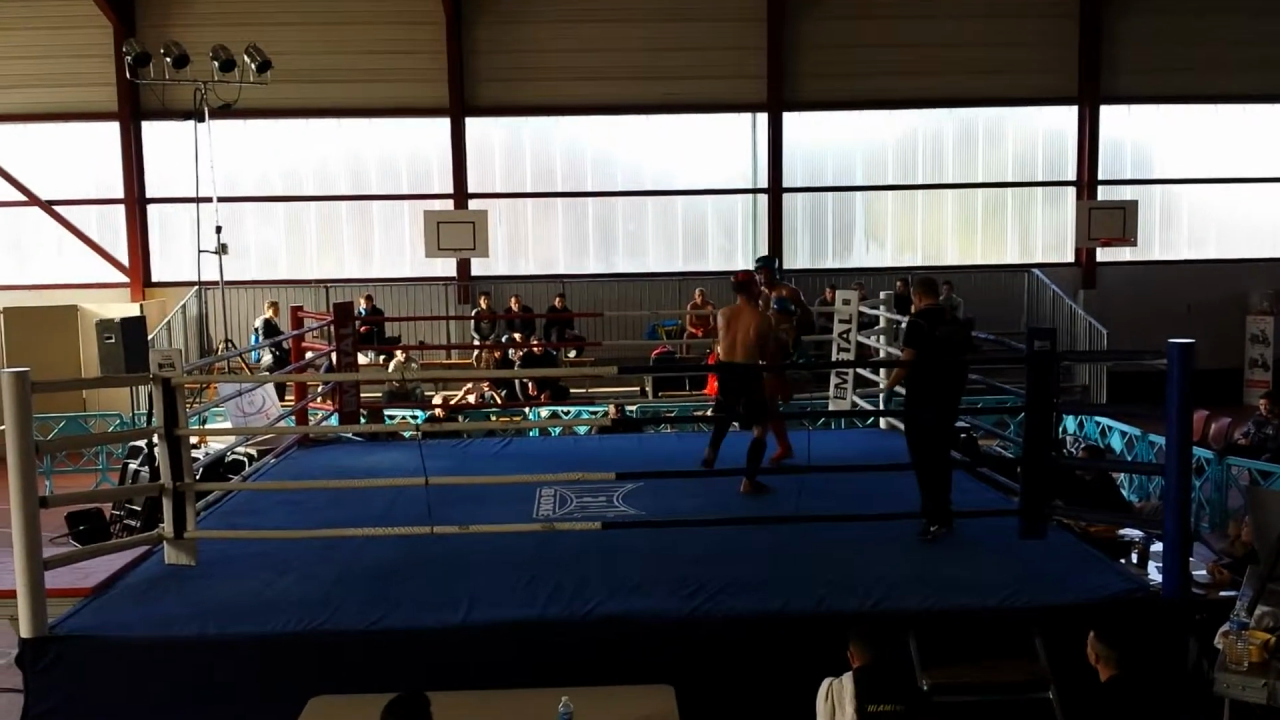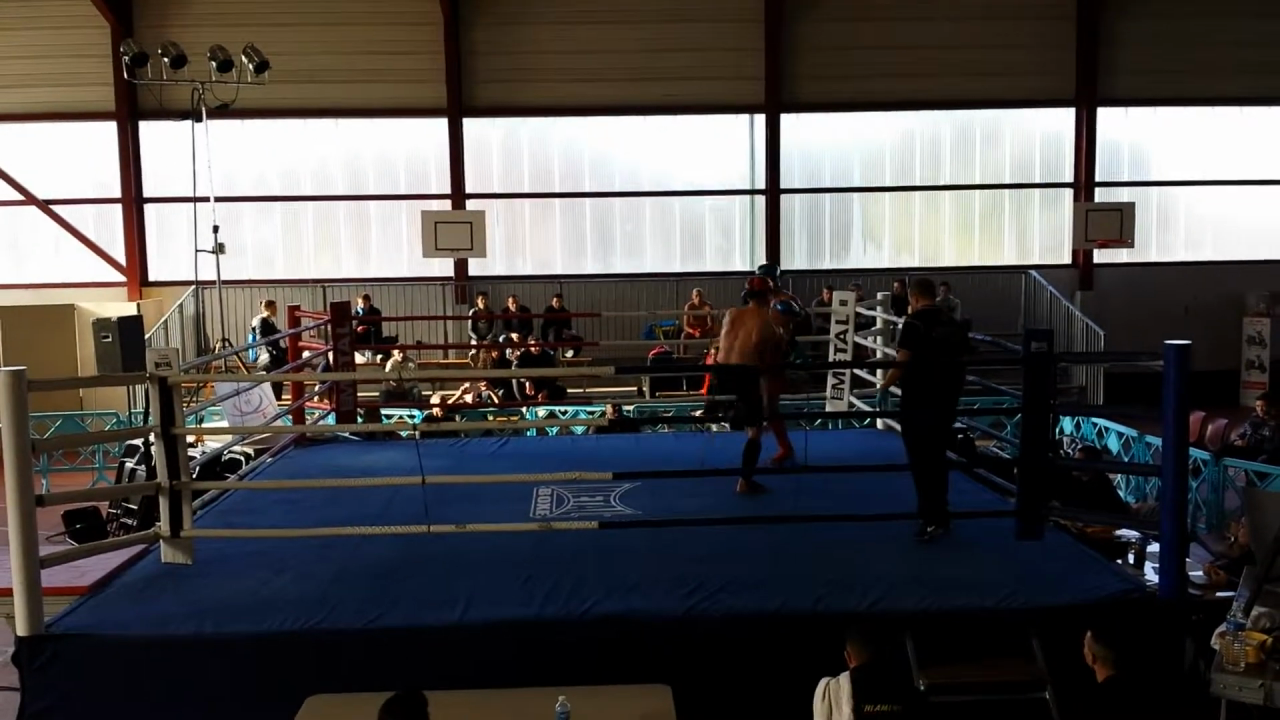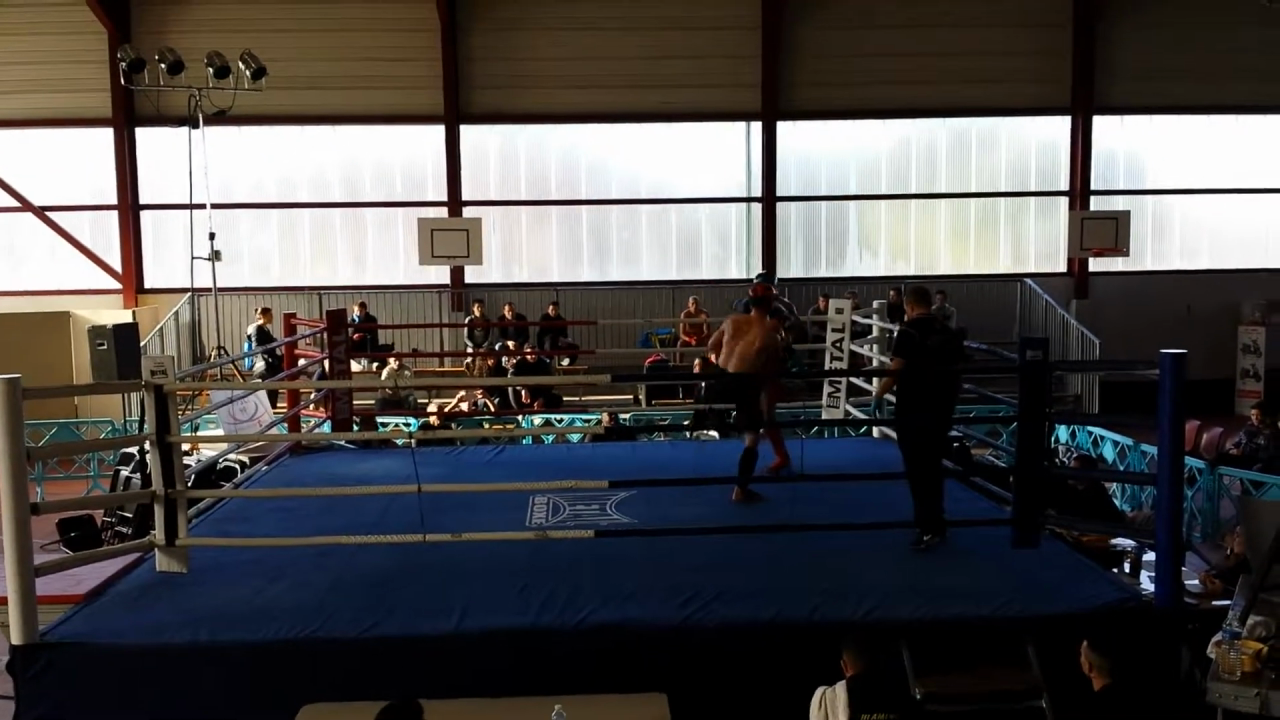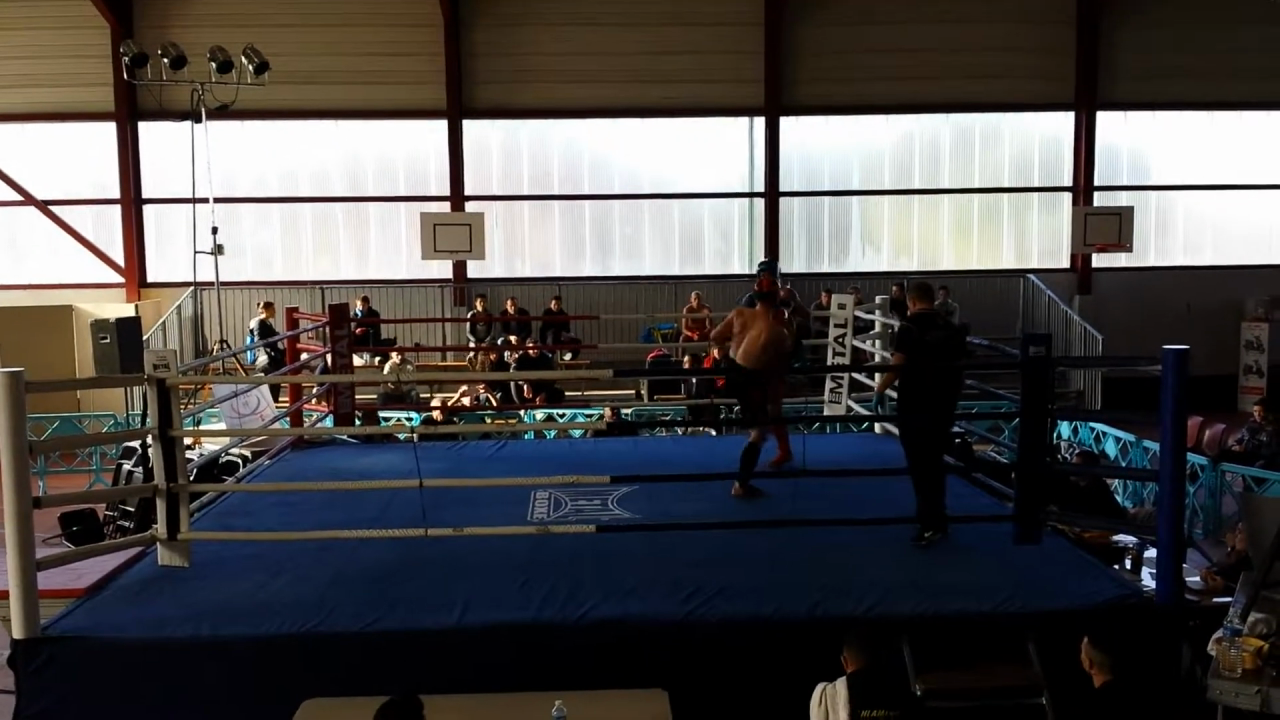
dt=0.1s
person 1, frame 1
left shoulder: (919, 321)
right shoulder: (957, 323)
left elbow: (908, 361)
right elbow: (962, 360)
left wrist: (889, 386)
left hip: (923, 400)
right hip: (949, 398)
left knee: (923, 459)
right knee: (941, 455)
left ankle: (936, 518)
right ankle: (942, 513)
person 1, frame 2
left shoulder: (915, 322)
right shoulder: (953, 324)
left elbow: (903, 362)
right elbow: (959, 362)
left wrist: (884, 387)
left hip: (918, 401)
right hip: (946, 400)
left knee: (921, 459)
right knee: (937, 457)
left ankle: (934, 519)
right ankle: (937, 513)
person 1, frame 3
left shoulder: (909, 331)
right shoulder: (949, 333)
left elbow: (897, 370)
right elbow: (955, 370)
left wrist: (878, 395)
left hip: (914, 409)
right hip: (941, 408)
left knee: (918, 468)
right knee: (933, 465)
left ankle: (930, 527)
right ankle: (933, 521)
person 1, frame 4
left shoulder: (910, 326)
right shoulder: (951, 328)
left elbow: (897, 366)
right elbow: (958, 365)
left wrist: (880, 391)
left hip: (915, 405)
right hip: (944, 404)
left knee: (921, 464)
right knee: (934, 462)
left ankle: (932, 524)
right ankle: (934, 516)
person 2, frame 1
left shoulder: (723, 314)
right shoulder: (762, 319)
right elbow: (768, 353)
left hip: (725, 371)
right hip: (748, 375)
left knee: (723, 418)
right knee: (759, 427)
left ankle: (711, 454)
right ankle: (749, 480)
person 2, frame 2
left shoulder: (732, 314)
right shoulder: (768, 326)
right elbow: (772, 362)
left hip: (722, 372)
right hip: (744, 376)
right knee: (754, 429)
right ankle: (745, 481)
person 2, frame 3
left shoulder: (732, 321)
right shoulder: (770, 335)
left elbow: (712, 347)
right elbow: (773, 368)
left hip: (725, 378)
right hip: (746, 383)
right knee: (752, 437)
right ankle: (741, 489)
person 2, frame 4
left shoulder: (739, 314)
right shoulder: (777, 328)
left elbow: (715, 337)
right elbow: (785, 350)
left hip: (732, 372)
right hip: (751, 379)
right knee: (758, 431)
right ankle: (741, 484)
